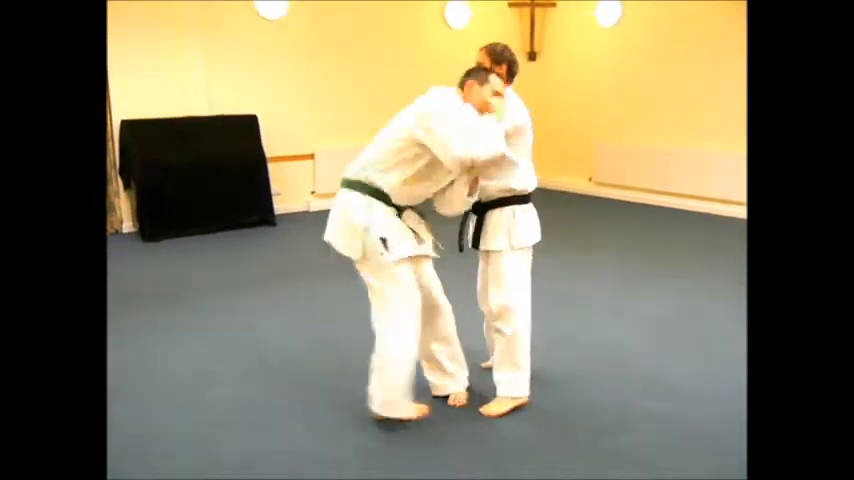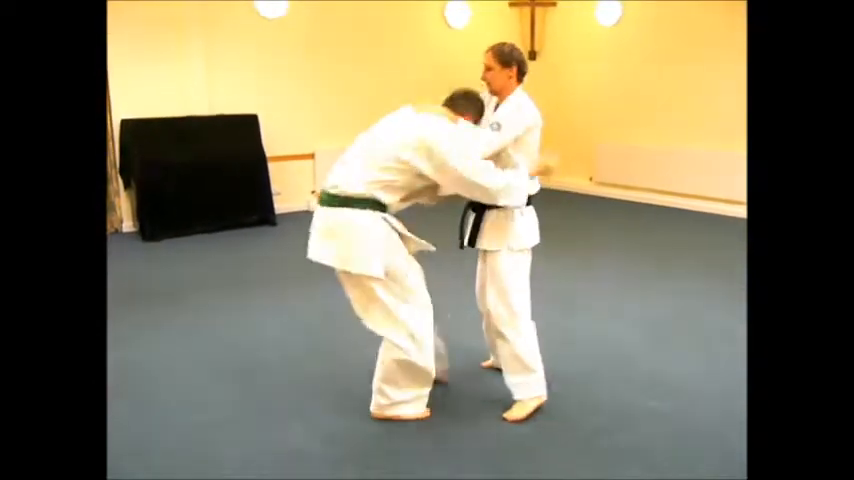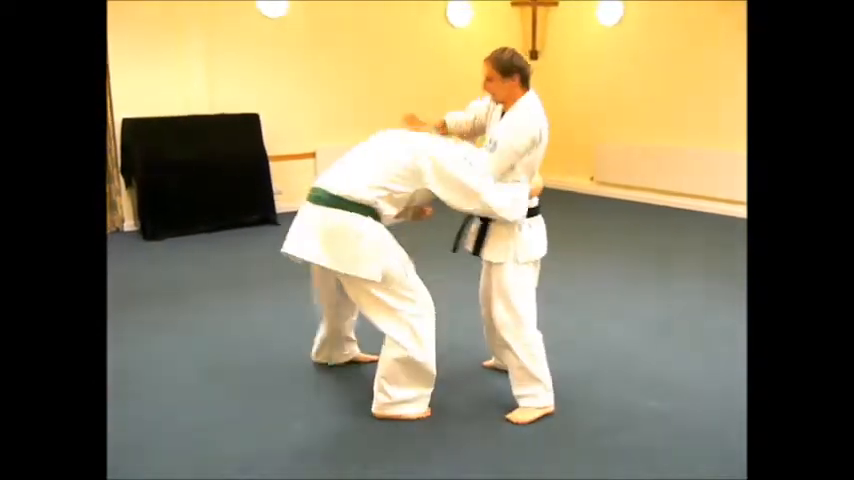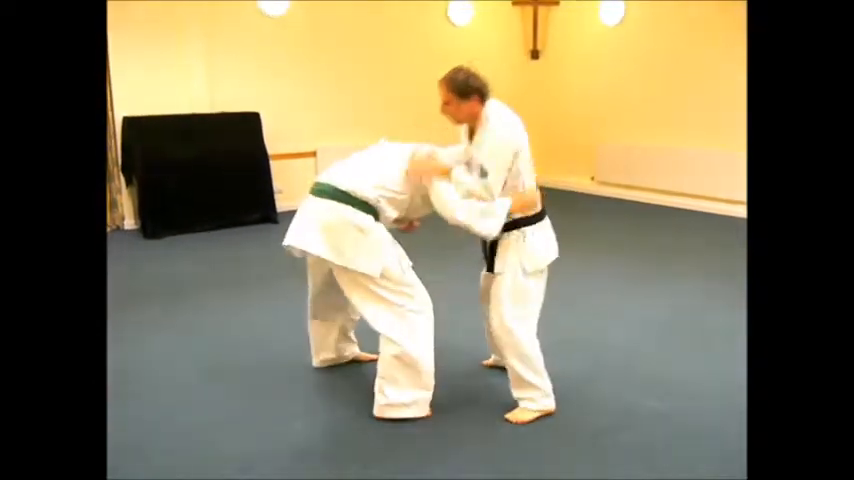
dt=0.2s
person 1, frame 1
left shoulder: (511, 112)
left hip: (510, 218)
right hip: (491, 214)
left knee: (508, 303)
right knee: (490, 297)
left ankle: (514, 388)
right ankle: (503, 356)
person 1, frame 2
left shoulder: (522, 112)
right shoulder: (494, 105)
left hip: (509, 219)
right hip: (492, 215)
left knee: (508, 306)
right knee: (489, 297)
left ankle: (530, 389)
right ankle: (504, 357)
person 1, frame 3
left shoulder: (526, 120)
right shoulder: (499, 107)
left elbow: (484, 171)
right elbow: (468, 119)
right wrist: (435, 127)
left hip: (516, 230)
right hip: (501, 224)
left knee: (514, 315)
right knee: (492, 300)
left ankle: (537, 398)
right ankle: (505, 358)
person 1, frame 4
left shoulder: (501, 131)
right shoulder: (479, 120)
right elbow: (465, 160)
left wrist: (440, 172)
left hip: (522, 238)
right hip: (505, 232)
left knee: (511, 321)
right knee: (493, 301)
left ankle: (538, 398)
right ankle: (507, 356)
person 2, frame 1
left shoulder: (475, 142)
right shoulder: (439, 105)
left elbow: (450, 205)
right elbow: (463, 151)
left wrist: (474, 170)
right wrist: (494, 131)
left hip: (399, 216)
right hip: (367, 210)
left knee: (431, 300)
right knee: (401, 305)
left ankle: (450, 381)
right ankle: (391, 401)
person 2, frame 2
left shoulder: (412, 116)
right shoulder: (441, 136)
right elbow: (489, 185)
right wrist: (529, 170)
left hip: (345, 213)
right hip: (355, 222)
left knee: (410, 296)
right knee: (407, 313)
left ankle: (415, 368)
right ankle: (396, 402)
person 2, frame 3
left shoulder: (405, 138)
right shoulder: (443, 155)
right elbow: (487, 197)
left wrist: (410, 209)
right wrist: (529, 188)
left hip: (317, 214)
right hip: (349, 228)
left knee: (338, 295)
right knee: (411, 310)
left ankle: (335, 350)
right ankle: (397, 401)
person 2, frame 4
left shoulder: (411, 154)
right elbow: (458, 209)
left wrist: (397, 218)
right wrist: (514, 204)
left hip: (316, 211)
right hip: (348, 223)
left knee: (329, 293)
right knee: (408, 308)
left ankle: (332, 351)
right ankle: (399, 402)
